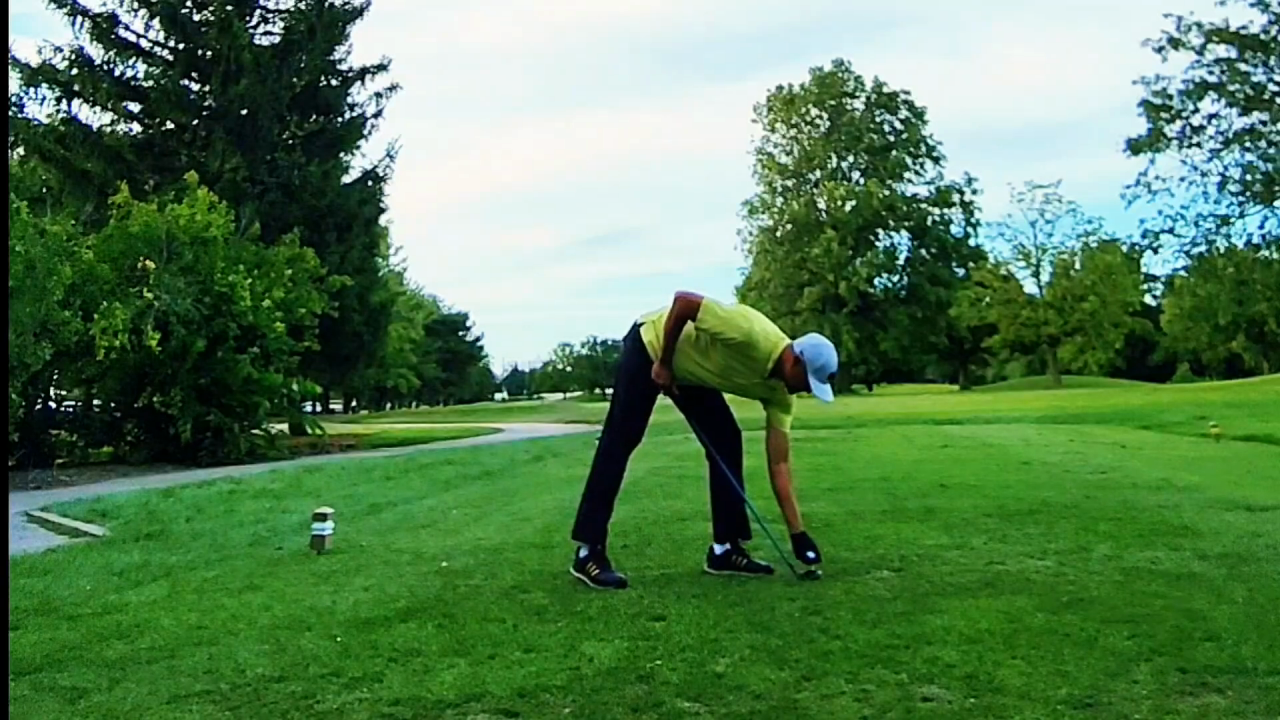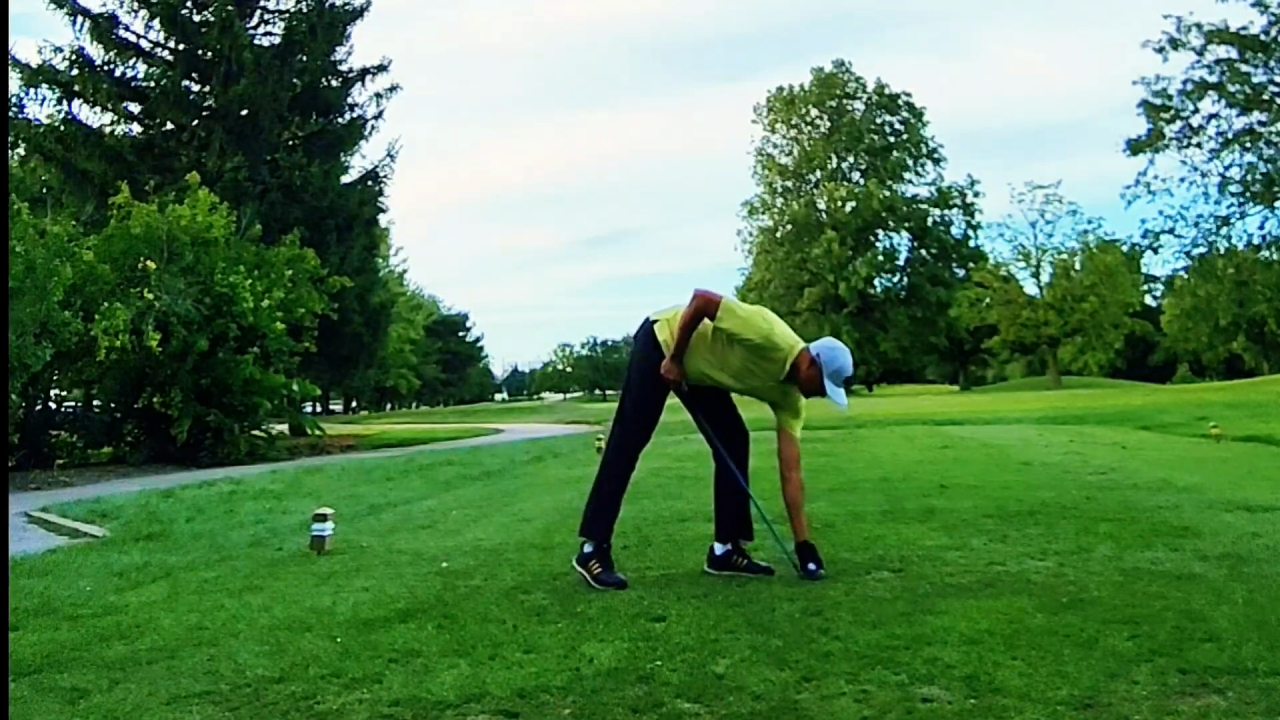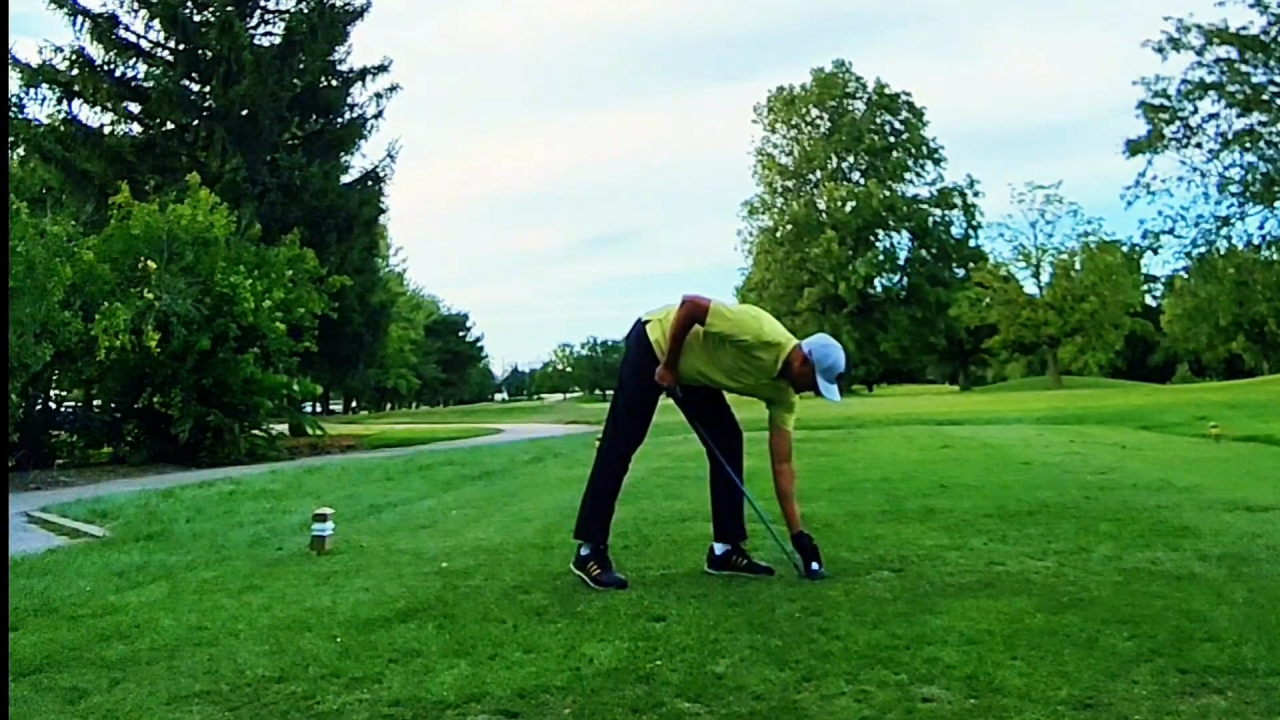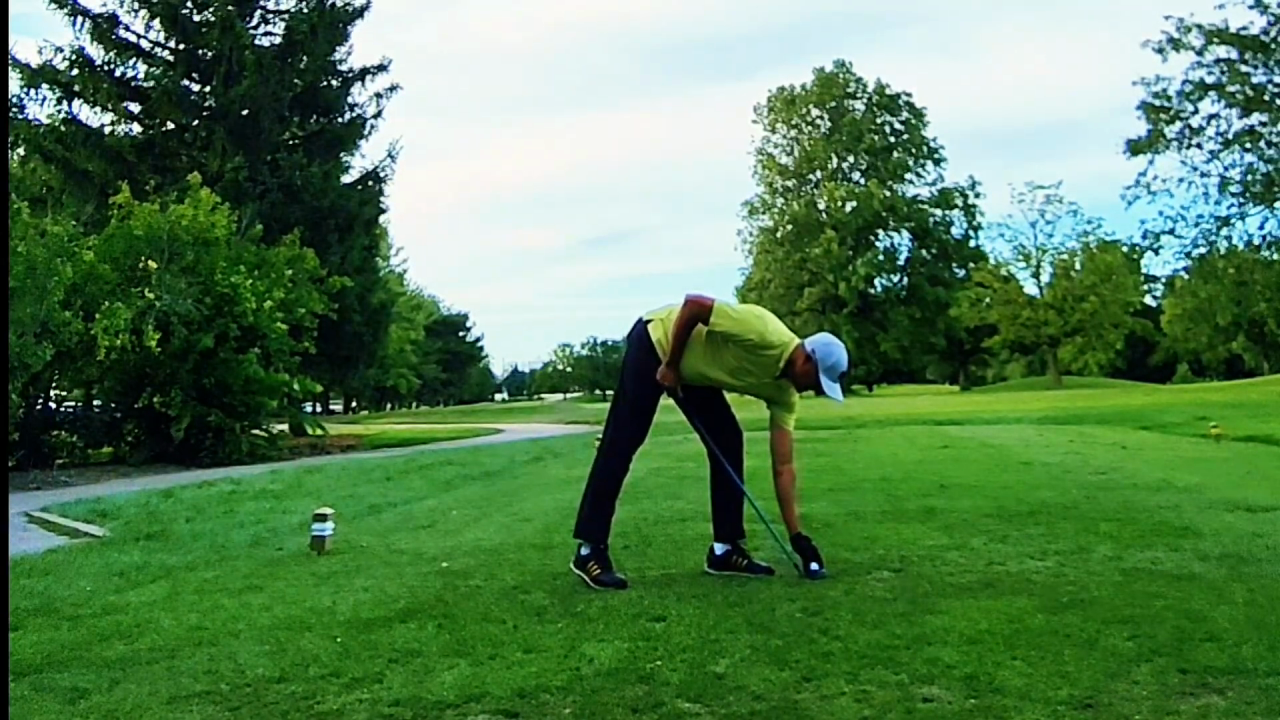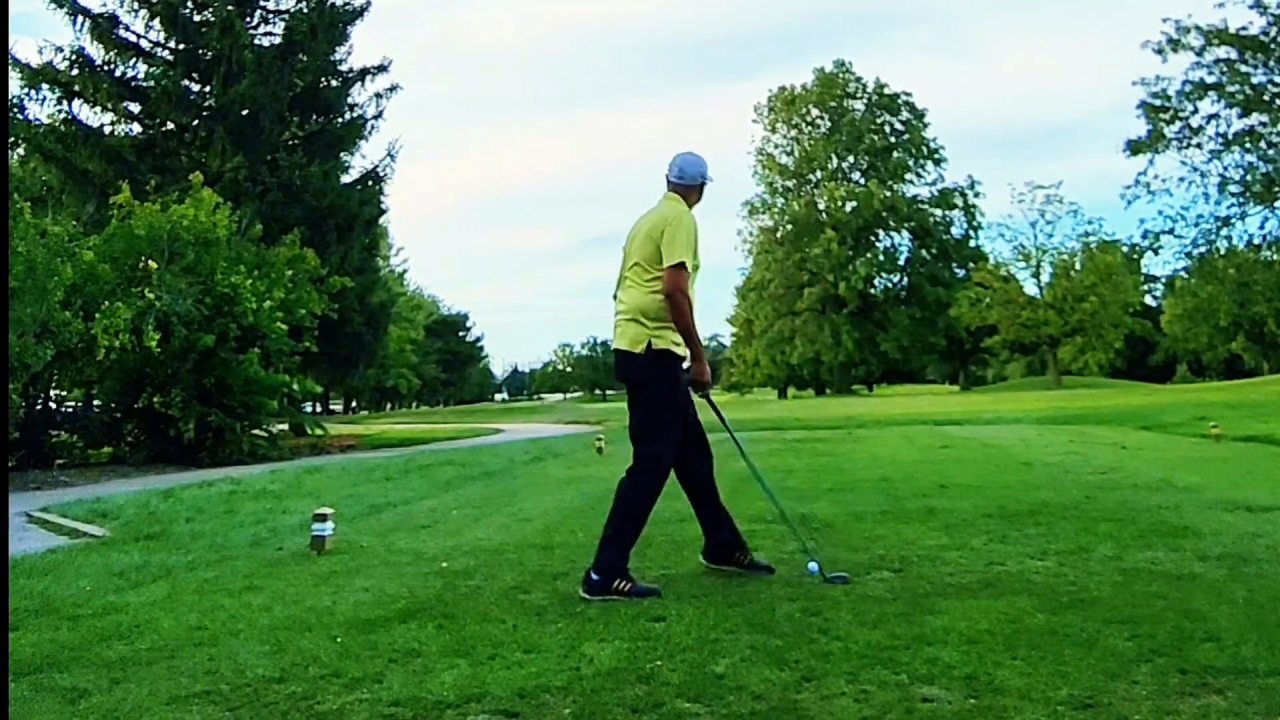
dt=1s
person 1, frame 1
left shoulder: (778, 390)
right shoulder: (752, 332)
left elbow: (779, 463)
right elbow: (683, 300)
left wrist: (797, 532)
right wrist: (664, 363)
left hip: (690, 371)
right hip: (651, 345)
left knee: (727, 443)
right knee: (618, 445)
left ankle: (725, 547)
right ankle: (589, 552)
person 1, frame 2
left shoulder: (788, 393)
right shoulder: (770, 335)
left elbow: (791, 472)
right elbow: (702, 298)
left wrist: (803, 542)
right wrist: (675, 359)
left hip: (698, 372)
right hip: (662, 341)
left knee: (734, 443)
right knee: (628, 444)
left ankle: (726, 549)
right ankle: (593, 550)
person 1, frame 3
left shoulder: (782, 390)
right shoulder: (760, 332)
left elbow: (782, 463)
right elbow: (689, 304)
left wrist: (798, 532)
right wrist: (668, 365)
left hip: (692, 370)
right hip: (655, 341)
left knee: (728, 443)
right knee: (621, 445)
left ankle: (725, 548)
right ankle: (590, 551)
person 1, frame 4
left shoulder: (783, 389)
right shoulder: (762, 332)
left elbow: (783, 465)
right elbow: (692, 304)
left wrist: (796, 534)
right wrist: (670, 365)
left hip: (694, 370)
right hip: (656, 341)
left knee: (728, 442)
right knee: (621, 445)
left ankle: (725, 548)
right ankle: (590, 550)
person 1, frame 5
left shoulder: (650, 218)
right shoulder: (679, 219)
right elbow: (674, 289)
right wrist: (698, 356)
left hip: (643, 347)
right hip: (653, 349)
left knee: (692, 451)
right knee: (653, 461)
left ankle: (723, 545)
right ankle: (605, 572)
